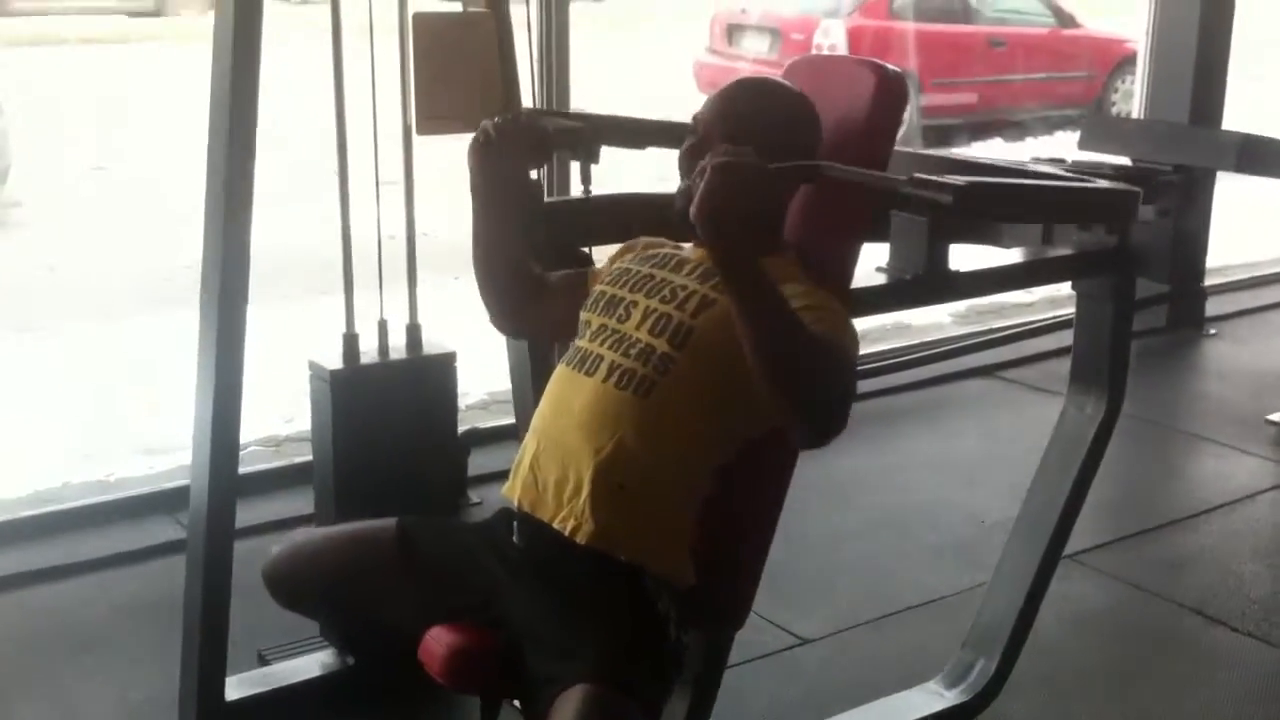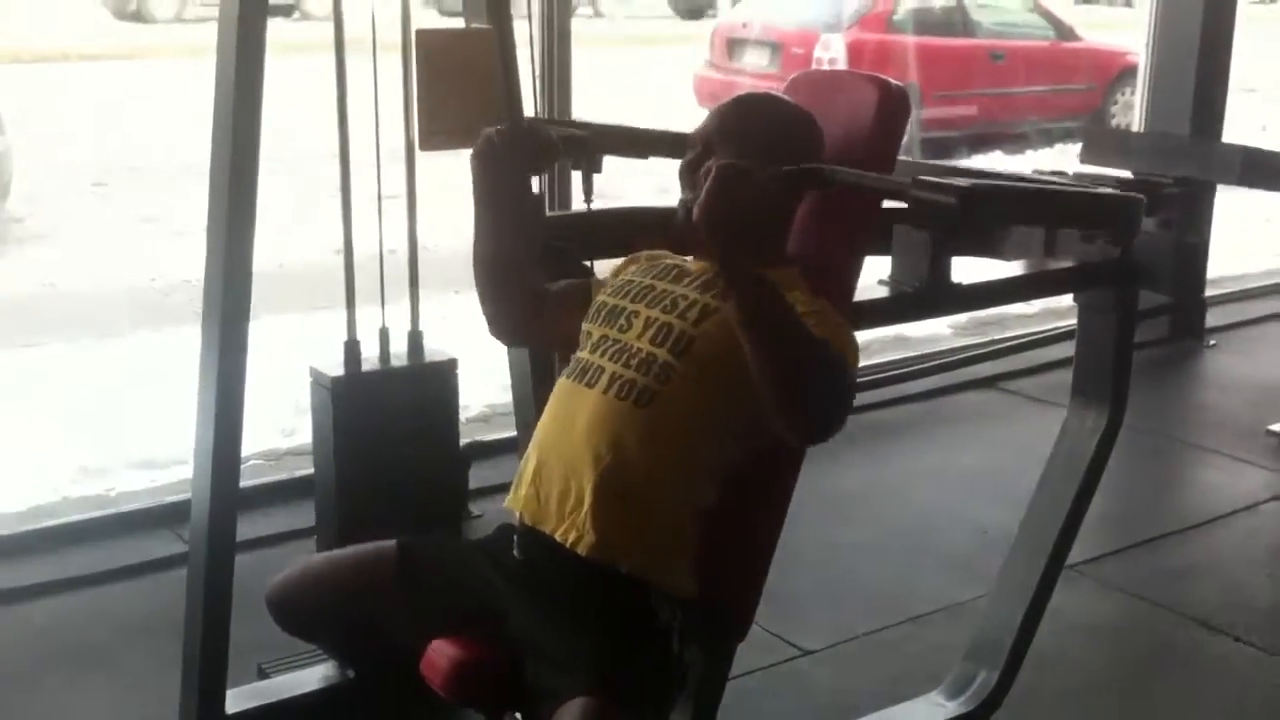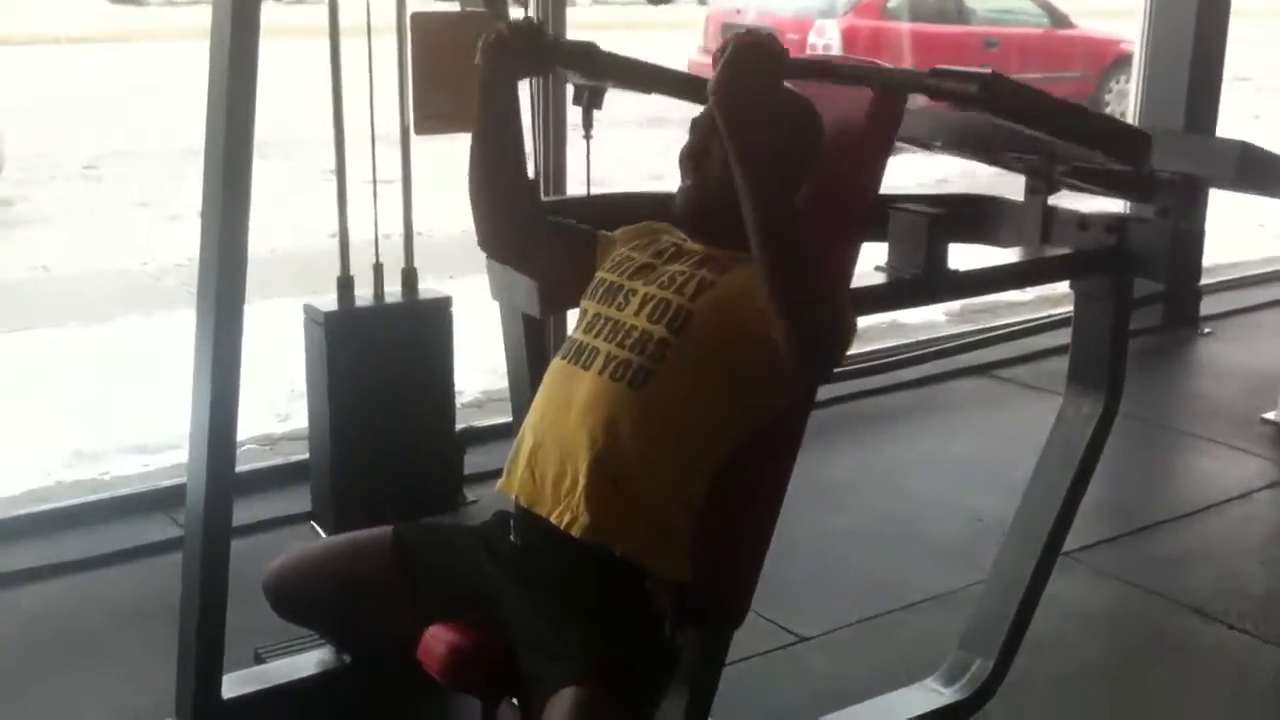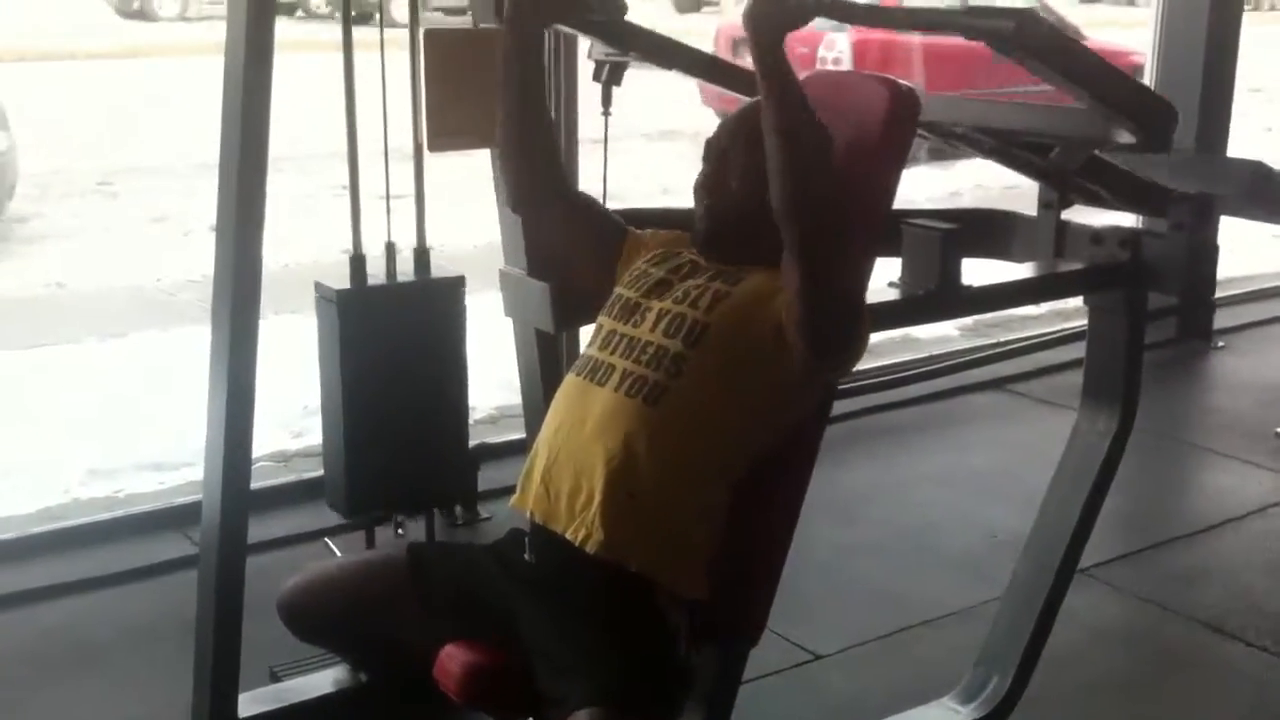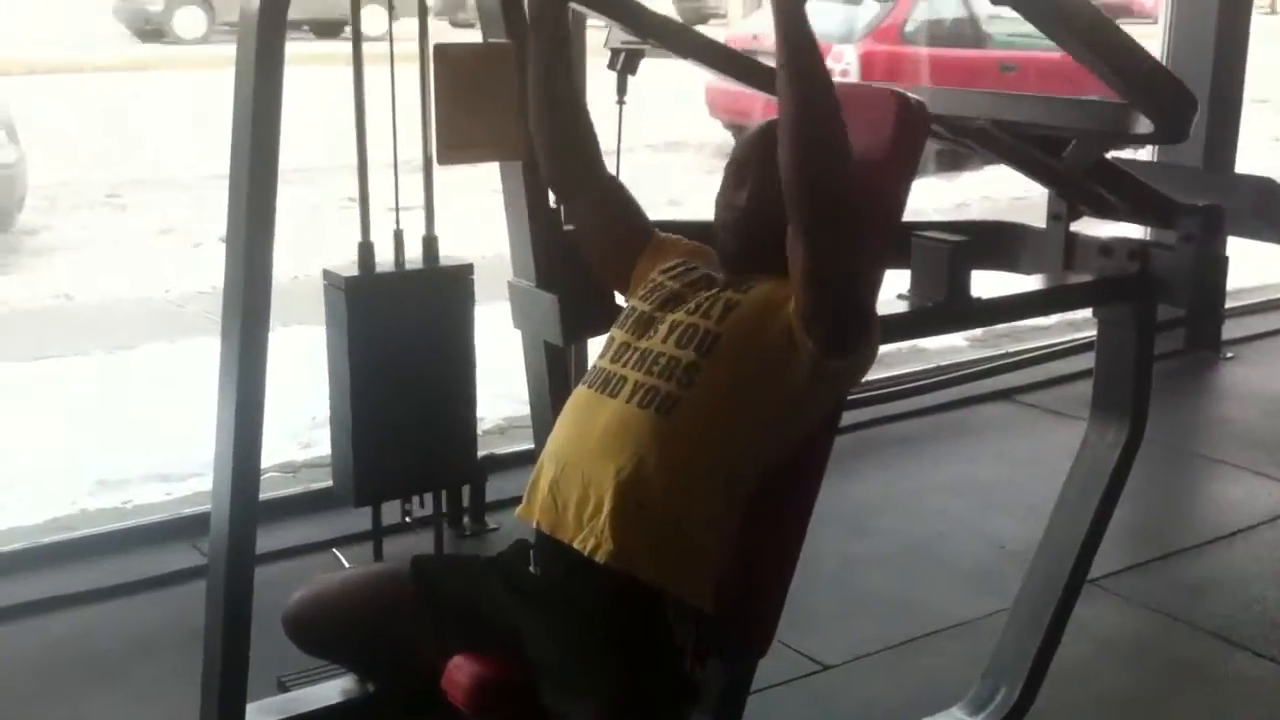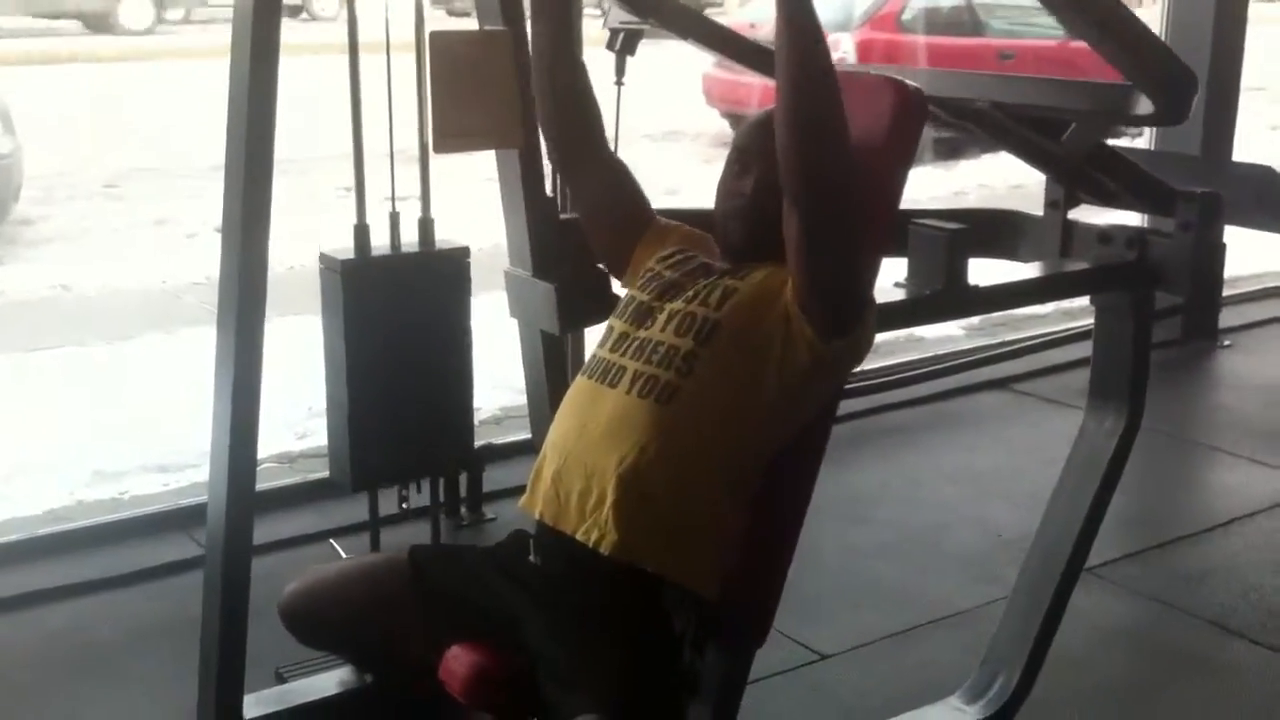
dt=0.3s
person 1, frame 1
left shoulder: (796, 302)
right shoulder: (641, 255)
left elbow: (817, 417)
right elbow: (518, 308)
left wrist: (729, 249)
right wrist: (496, 180)
left hip: (622, 584)
right hip: (514, 536)
right knee: (293, 569)
person 1, frame 2
left shoulder: (793, 311)
right shoulder: (642, 269)
left elbow: (813, 418)
right elbow: (518, 318)
left wrist: (730, 250)
right wrist: (498, 188)
left hip: (624, 598)
right hip: (517, 551)
right knee: (297, 598)
person 1, frame 3
left shoulder: (770, 291)
right shoulder: (640, 243)
left elbow: (812, 339)
right elbow: (509, 235)
left wrist: (743, 116)
right wrist: (498, 83)
left hip: (617, 582)
right hip: (514, 536)
right knee: (292, 582)
person 1, frame 4
left shoulder: (791, 308)
right shoulder: (653, 258)
left elbow: (818, 239)
right elbow: (539, 197)
left hip: (632, 600)
right hip: (527, 553)
right knee: (307, 604)
person 1, frame 5
left shoulder: (811, 326)
right shoulder: (666, 269)
left elbow: (820, 209)
right elbow: (573, 172)
left hip: (639, 609)
right hip: (535, 565)
right knee: (312, 616)
person 1, frame 6
left shoulder: (810, 313)
right shoulder: (667, 256)
left elbow: (817, 184)
right elbow: (578, 150)
left hip: (640, 600)
right hip: (533, 554)
right knee: (309, 606)
